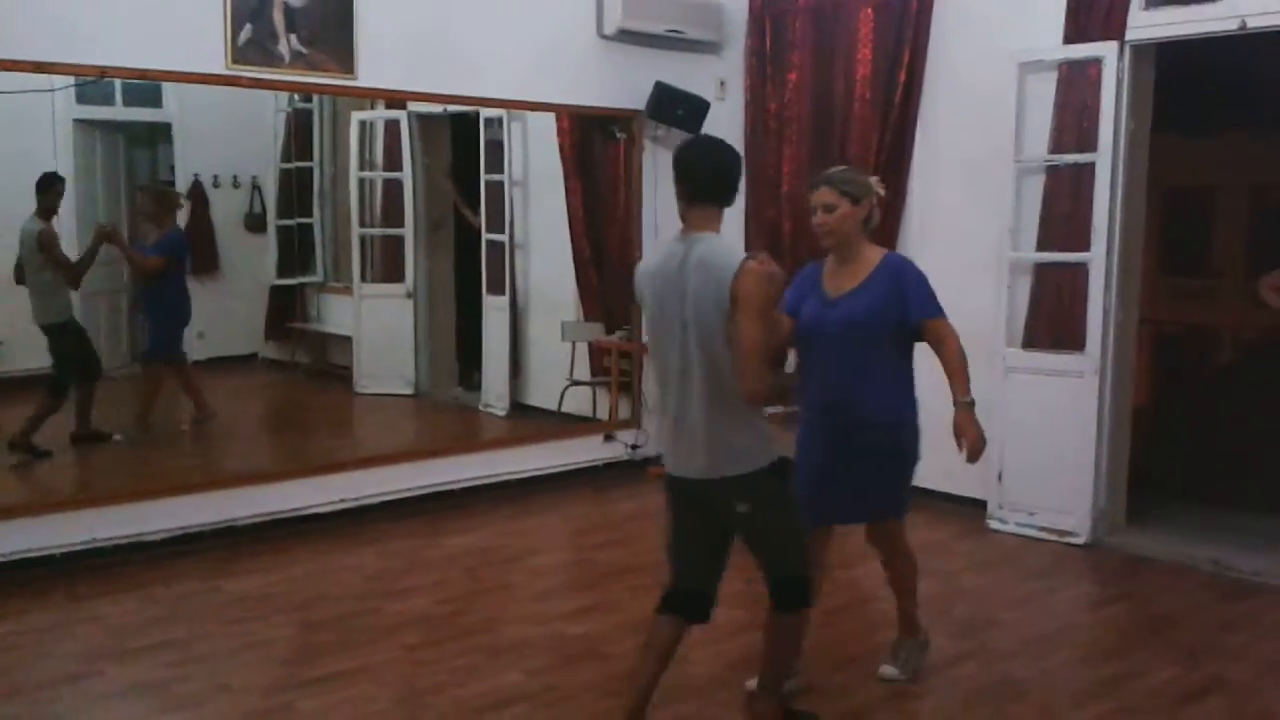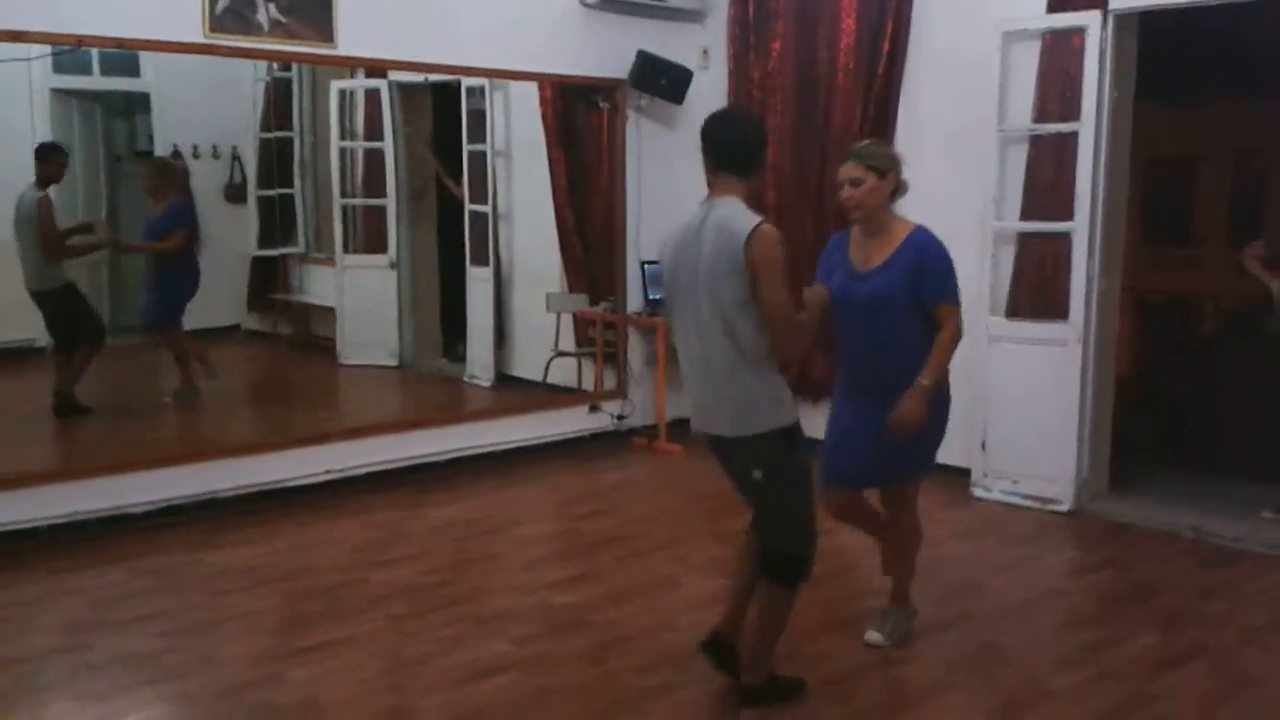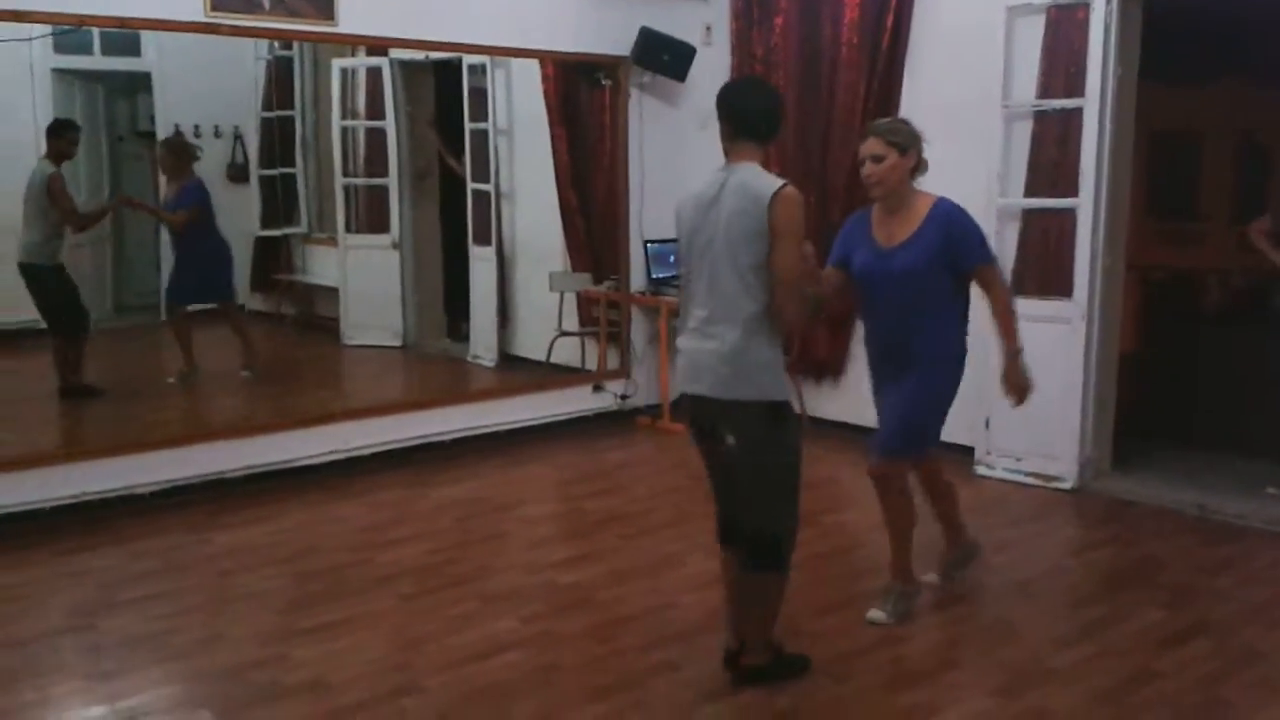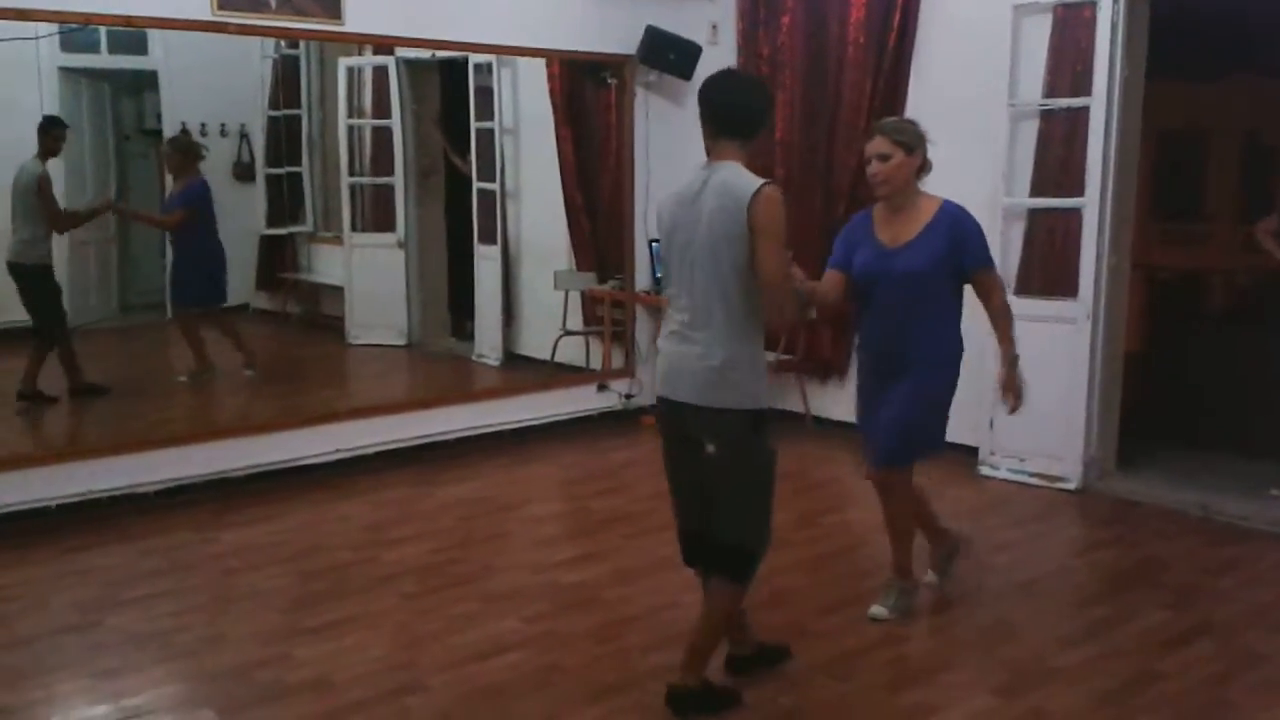
dt=0.3s
person 1, frame 1
left shoulder: (648, 273)
right shoulder: (745, 272)
right elbow: (753, 389)
right wrist: (780, 380)
left hip: (682, 463)
right hip: (745, 462)
left knee: (687, 590)
right knee: (791, 581)
person 1, frame 2
left shoulder: (677, 239)
right shoulder: (758, 235)
right elbow: (787, 349)
right wrist: (803, 317)
left hip: (709, 415)
right hip: (760, 417)
left knee: (770, 519)
right knee: (791, 546)
left ankle: (727, 631)
right ankle: (755, 674)
person 1, frame 3
left shoulder: (692, 203)
right shoulder: (780, 198)
right elbow: (789, 312)
right wrist: (805, 282)
left hip: (695, 380)
right hip: (750, 386)
left knee: (735, 516)
right knee: (771, 527)
left ankle: (742, 639)
right ankle: (759, 653)
person 1, frame 4
left shoulder: (673, 201)
right shoulder: (760, 198)
right elbow: (777, 312)
right wrist: (795, 290)
left hip: (674, 386)
right hip: (729, 392)
left knee: (703, 532)
right knee: (743, 539)
left ankle: (740, 643)
person 2, frame 1
left shoulder: (896, 274)
right shoulder: (809, 278)
left elbow: (945, 341)
right elbow: (776, 334)
left wrist: (964, 408)
left hip: (882, 430)
right hip: (820, 429)
left knee: (884, 535)
right knee: (808, 539)
left ankle: (912, 635)
person 2, frame 2
left shoulder: (922, 248)
right shoulder: (838, 247)
left elbow: (950, 327)
right elbow: (814, 309)
left wrist: (921, 390)
left hip: (909, 397)
right hip: (854, 395)
left knee: (898, 498)
right knee: (838, 498)
left ankle: (900, 604)
right ankle: (891, 541)
person 2, frame 3
left shoulder: (947, 220)
right shoulder: (858, 226)
left elbow: (995, 288)
right elbow: (830, 289)
left wrist: (1012, 356)
left hip: (931, 365)
right hip: (885, 365)
left knee: (885, 468)
right knee: (921, 460)
left ankle: (902, 582)
right ankle: (960, 542)
person 2, frame 4
left shoulder: (951, 222)
right shoulder: (858, 228)
left elbow: (992, 293)
right elbow: (830, 295)
left wrist: (1009, 360)
right wrist: (797, 283)
left hip: (926, 369)
right hip: (875, 368)
left knee: (887, 475)
right knee: (894, 471)
left ankle: (903, 579)
right ankle: (943, 540)
person 3, frame 1
left shoulder: (30, 228)
right shoulder: (44, 232)
left elbow: (19, 277)
right elbow: (73, 271)
left wrist: (67, 277)
right wrist: (96, 242)
left hip: (54, 315)
right hip: (58, 317)
left knee: (90, 369)
right knee: (60, 383)
left ankle: (83, 428)
right ankle: (23, 437)
person 3, frame 2
left shoulder: (25, 197)
right shoulder: (41, 201)
right elbow: (55, 252)
left wrist: (73, 230)
right wrist: (95, 245)
left hip: (37, 284)
right hip: (52, 283)
left knee: (65, 341)
right knee: (94, 332)
left ankle: (65, 398)
right ankle: (66, 389)
person 3, frame 3
left shoulder: (40, 172)
right shoulder: (53, 177)
right elbow: (78, 223)
left wrist: (85, 214)
right wrist: (108, 207)
left hip: (32, 259)
right hip: (43, 262)
left knee: (63, 323)
right knee: (76, 321)
left ankle: (70, 381)
right ankle: (72, 381)
person 3, frame 4
left shoulder: (26, 169)
right shoulder: (40, 175)
right elbow: (60, 225)
left wrist: (64, 215)
right wrist: (98, 209)
left hip: (22, 259)
right hip: (32, 261)
left knee: (51, 325)
right knee: (53, 325)
person 4, frame 1
left shoulder: (172, 238)
right shoulder: (159, 235)
left elbow: (148, 268)
right elbow: (146, 267)
left wrist: (120, 244)
left hip: (168, 311)
right hip: (159, 310)
left knee: (152, 362)
right knee: (175, 361)
left ankle: (140, 423)
right ankle: (203, 408)
person 4, frame 2
left shoulder: (178, 208)
right shoulder: (161, 206)
left elbow: (176, 245)
left wrist: (136, 247)
left hip: (178, 278)
right hip: (165, 278)
left knee: (162, 328)
right knee: (170, 329)
left ankle: (203, 363)
right ankle: (187, 383)
person 4, frame 3
left shoulder: (194, 188)
right shoulder: (171, 185)
left elbow: (179, 222)
left wrist: (146, 208)
left hip: (211, 257)
right hip: (186, 259)
left knee: (227, 309)
right knee: (175, 310)
left ankle: (249, 356)
right ankle: (188, 363)
person 4, frame 4
left shoulder: (196, 188)
right shoulder: (178, 184)
left elbow: (171, 222)
left wrist: (133, 215)
left hip: (206, 259)
right hip: (184, 259)
left knee: (209, 313)
right knee: (182, 312)
left ankle: (246, 353)
right ankle: (202, 362)
